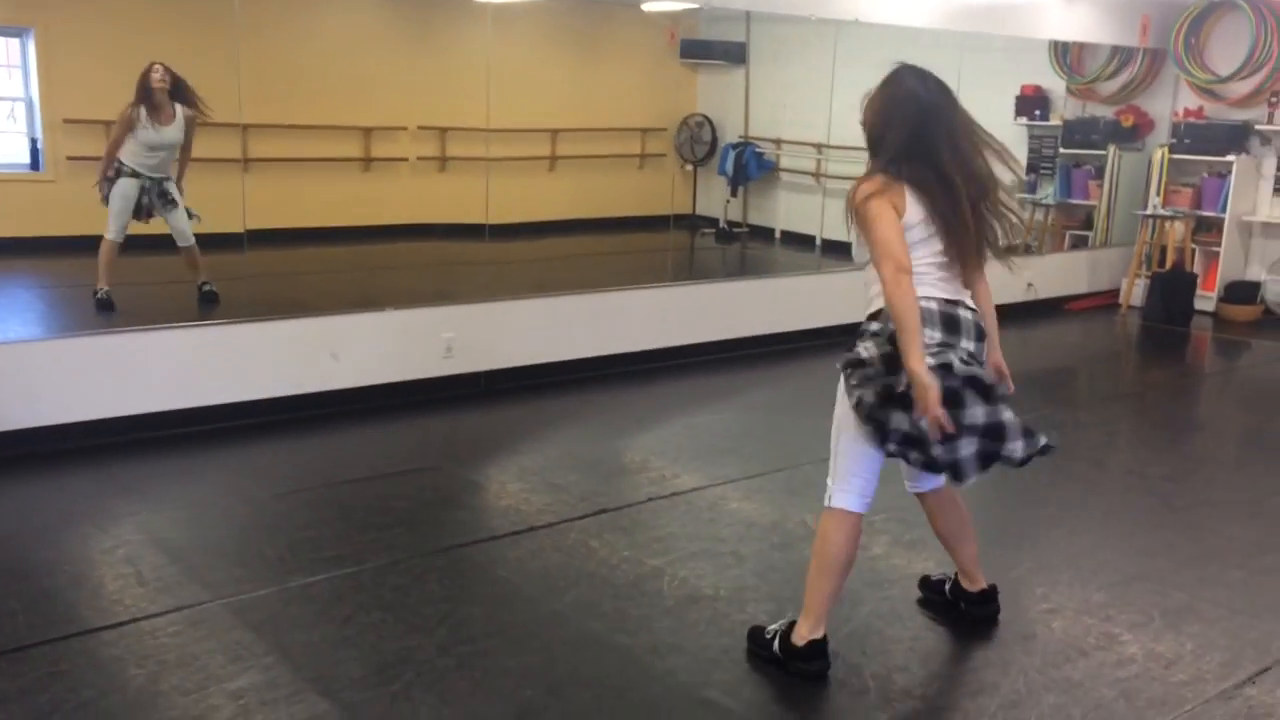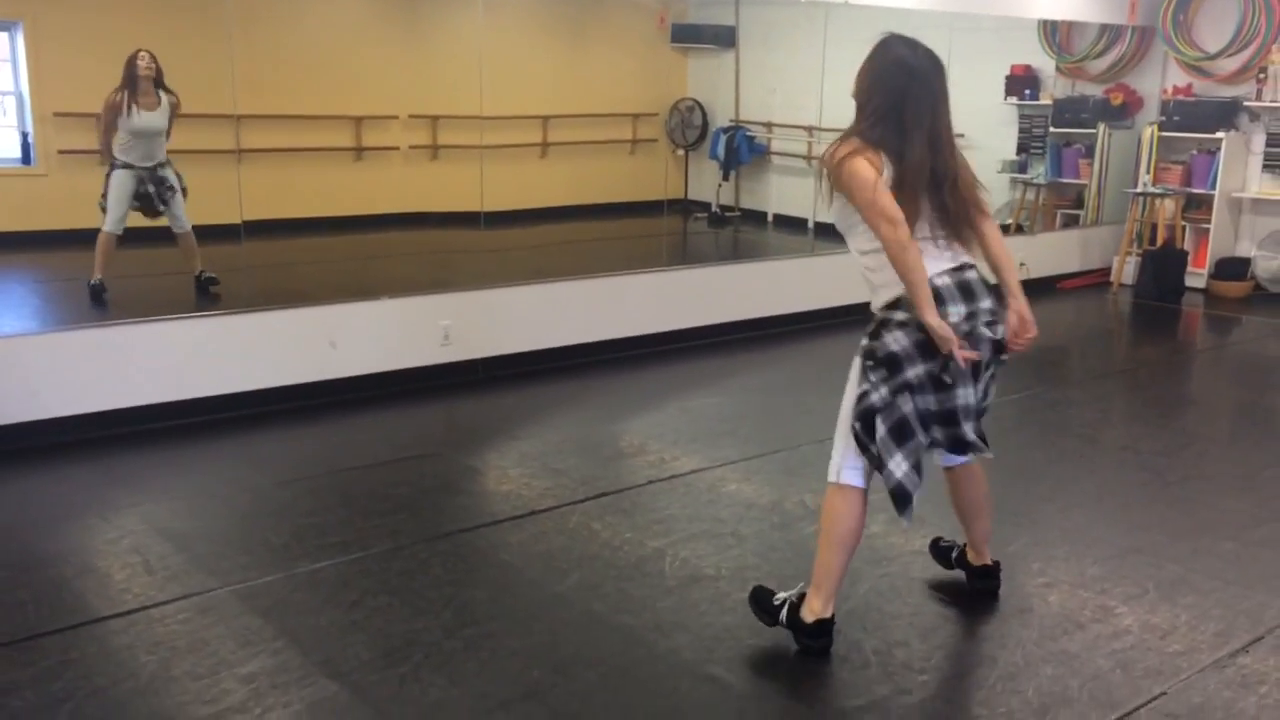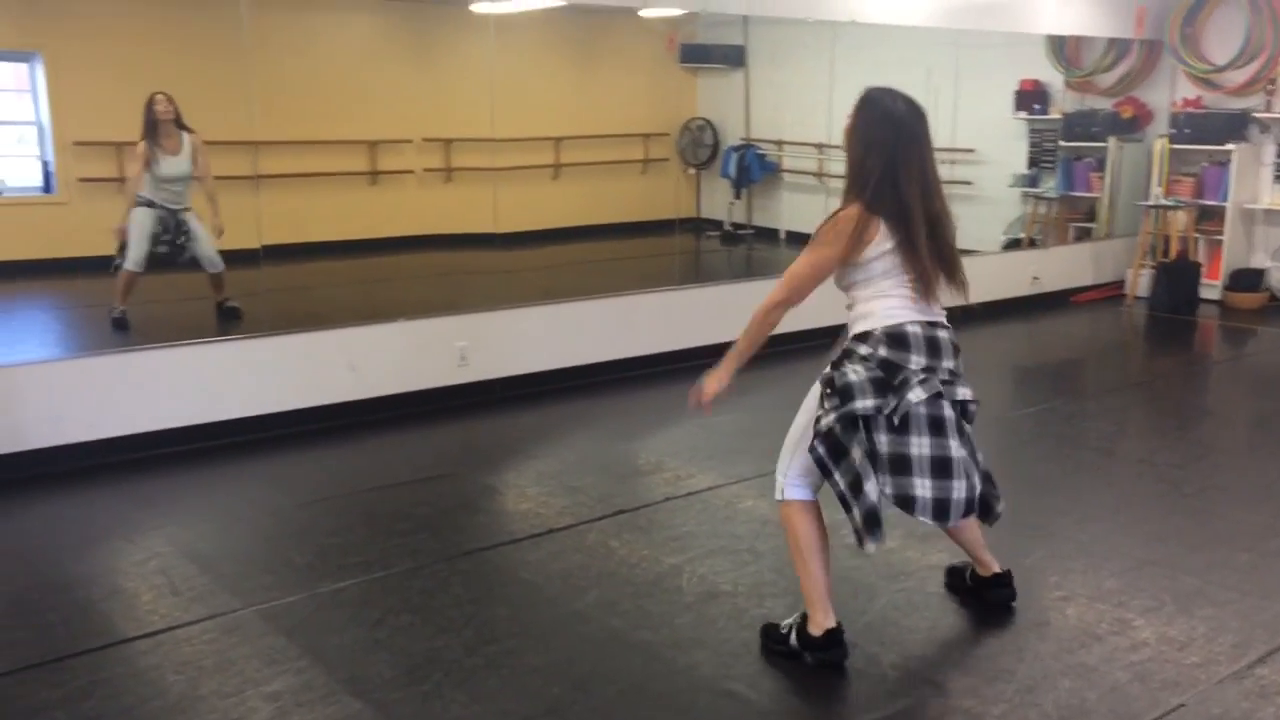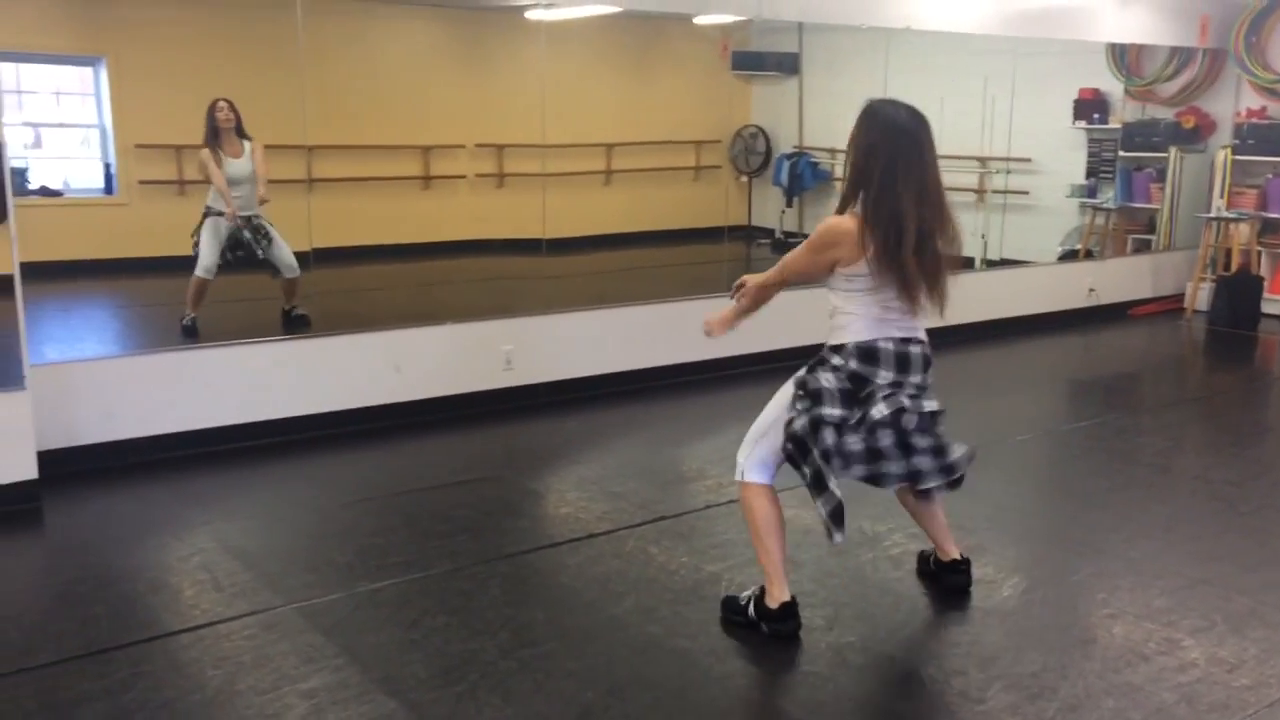
dt=0.4s
person 1, frame 1
left shoulder: (877, 190)
right shoulder: (955, 186)
left elbow: (896, 277)
right elbow: (975, 271)
left wrist: (916, 373)
right wrist: (993, 350)
left hip: (904, 337)
right hip: (962, 337)
left knee: (848, 492)
right knee: (930, 473)
left ankle: (807, 637)
right ankle: (974, 588)
person 1, frame 2
left shoulder: (852, 156)
right shoulder: (940, 153)
left elbow: (893, 227)
right elbow: (983, 225)
left wrist: (927, 318)
right wrist: (1015, 302)
left hip: (907, 320)
right hip: (970, 301)
left knee: (850, 466)
right knee: (957, 445)
left ankle: (814, 612)
right ankle: (981, 562)
person 1, frame 3
left shoulder: (852, 221)
right shoulder: (925, 210)
left elbow: (780, 299)
left wrist: (724, 369)
left hip: (875, 358)
right hip: (938, 353)
left knee: (794, 485)
right knee: (929, 475)
left ankle: (819, 630)
right ankle: (991, 575)
person 1, frame 4
left shoulder: (843, 231)
right shoulder: (925, 223)
left elbow: (779, 278)
left wrist: (734, 313)
right wrist: (763, 280)
left hip: (845, 369)
right hip: (907, 364)
left knee: (755, 467)
right knee: (898, 463)
left ankle: (776, 602)
right ankle: (950, 560)
person 2, frame 1
left shoulder: (186, 114)
right shoulder: (134, 113)
left elbow: (185, 152)
right elbow: (113, 145)
left wrist: (179, 183)
right wrist: (103, 176)
left hip: (163, 179)
right hip: (130, 174)
left knee: (184, 235)
right knee: (115, 231)
left ankle: (203, 283)
right ankle: (102, 289)
person 2, frame 2
left shoulder: (171, 101)
right shoulder: (118, 100)
right elbow: (105, 133)
right wrist: (110, 162)
left hip: (159, 168)
right hip: (125, 168)
left knee: (181, 222)
right knee: (113, 222)
left ankle: (200, 274)
right ankle: (97, 279)
person 2, frame 3
left shoulder: (193, 141)
right shoulder: (145, 147)
left elbow: (205, 178)
right elbow: (133, 181)
left wrist: (216, 215)
right wrist: (127, 219)
left hip: (180, 210)
right hip: (148, 207)
left knee: (212, 259)
right knee: (135, 257)
left ankle: (223, 302)
right ankle: (118, 309)
person 2, frame 4
left shoulder: (253, 147)
right shoulder: (208, 153)
left elbow: (261, 169)
right elbow: (217, 178)
left wrist: (262, 188)
right wrist: (229, 205)
left hip: (251, 217)
right hip: (218, 216)
left knee: (290, 264)
right knee: (206, 265)
left ankle: (290, 309)
right ankle: (189, 315)
